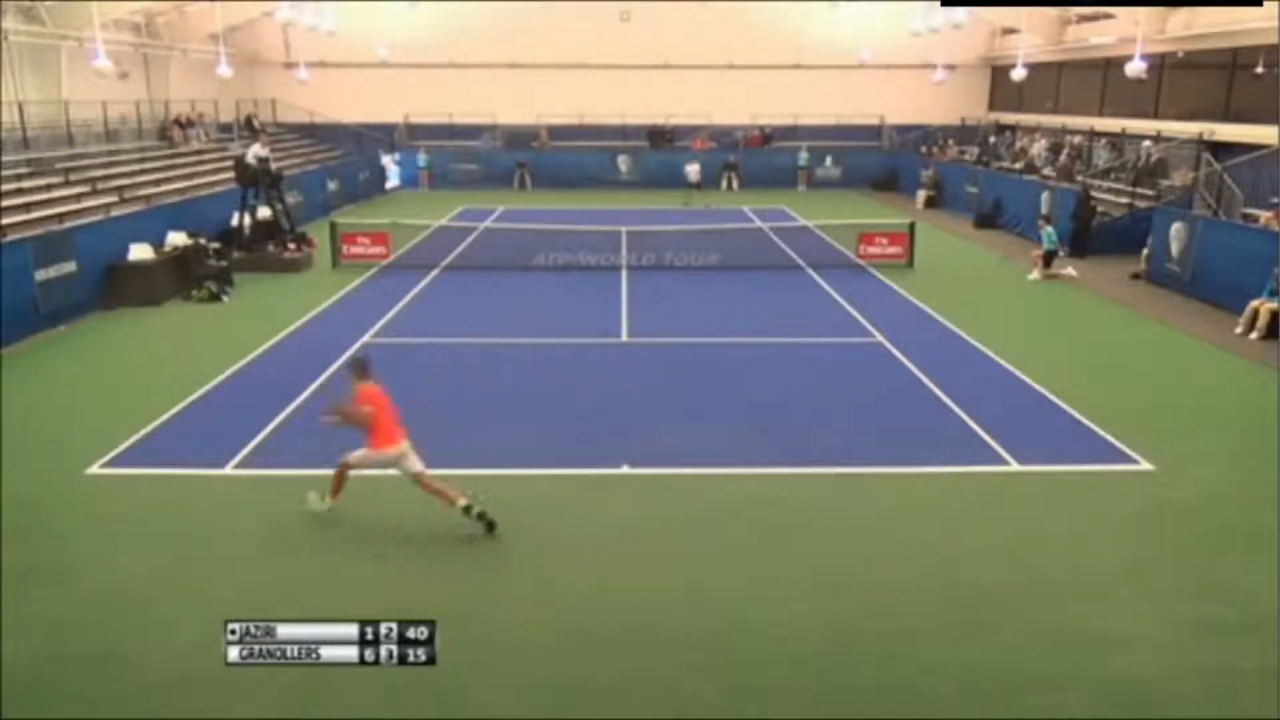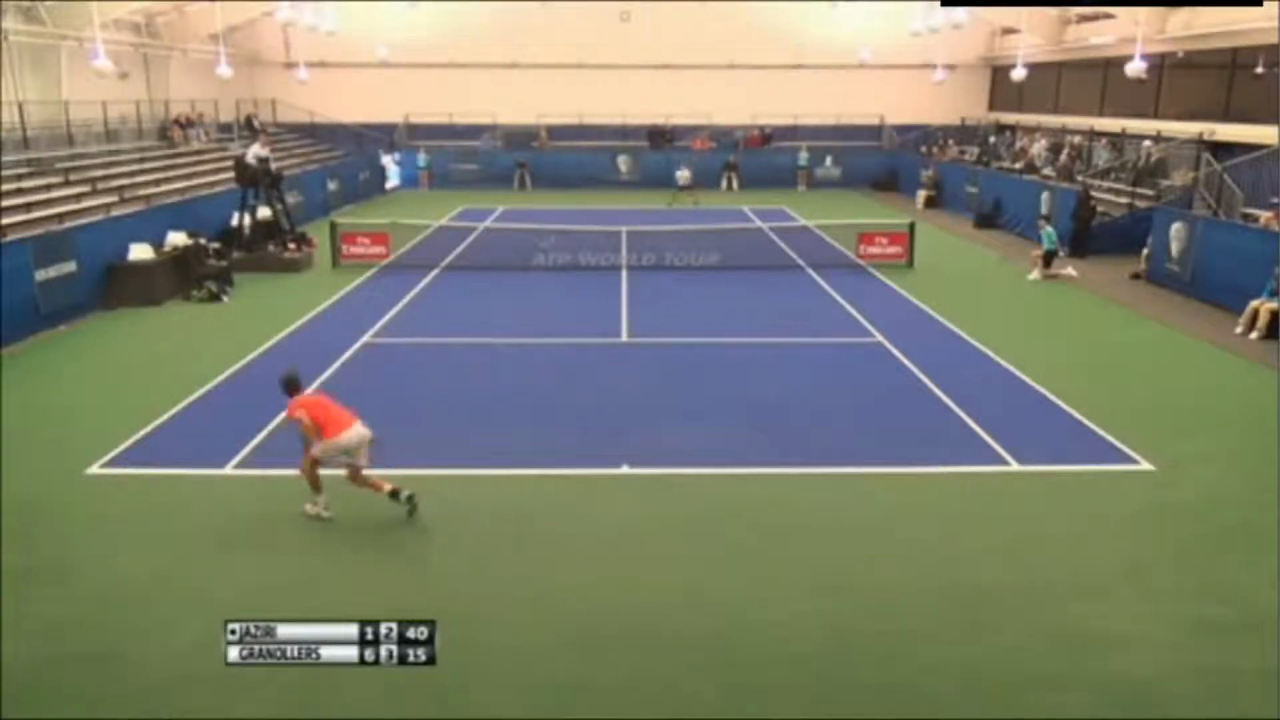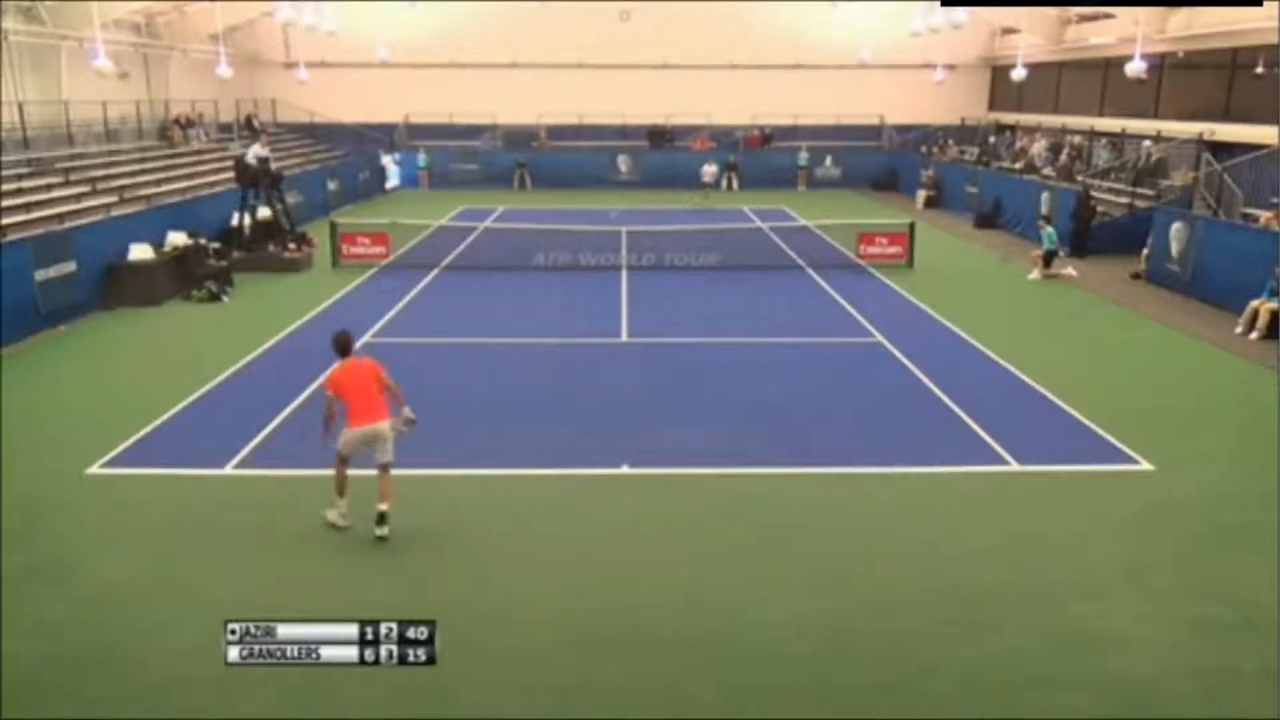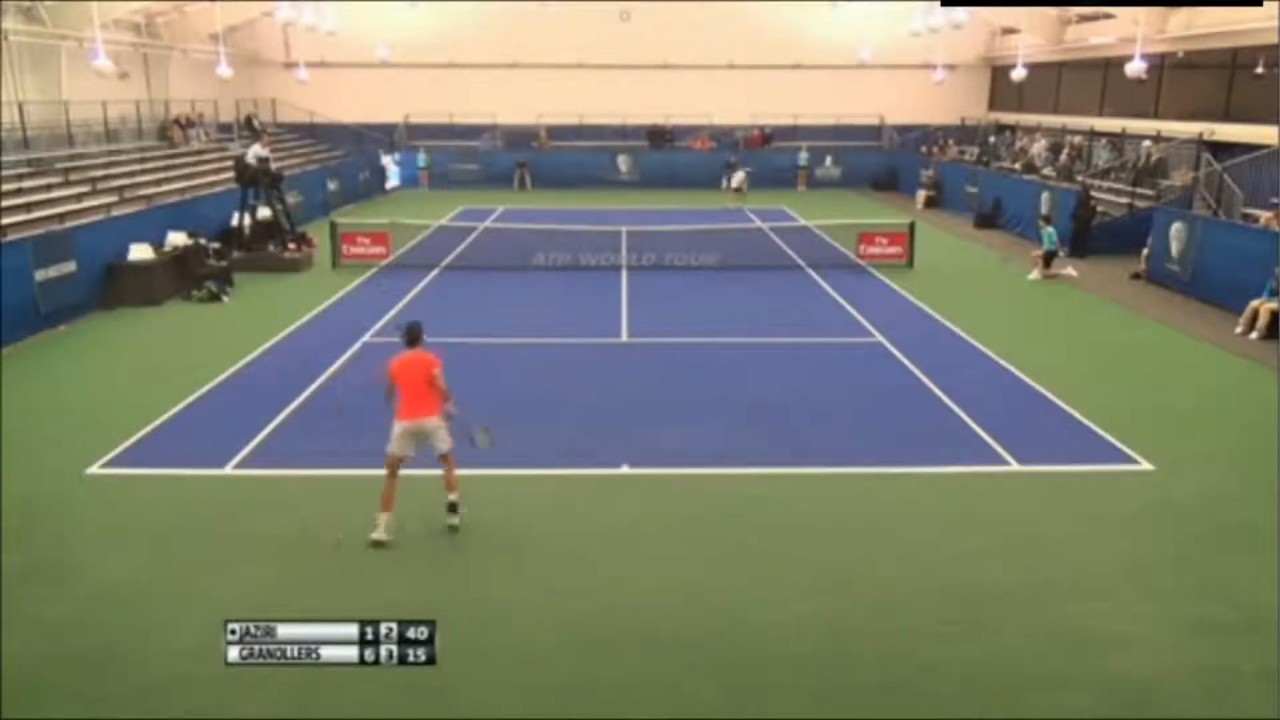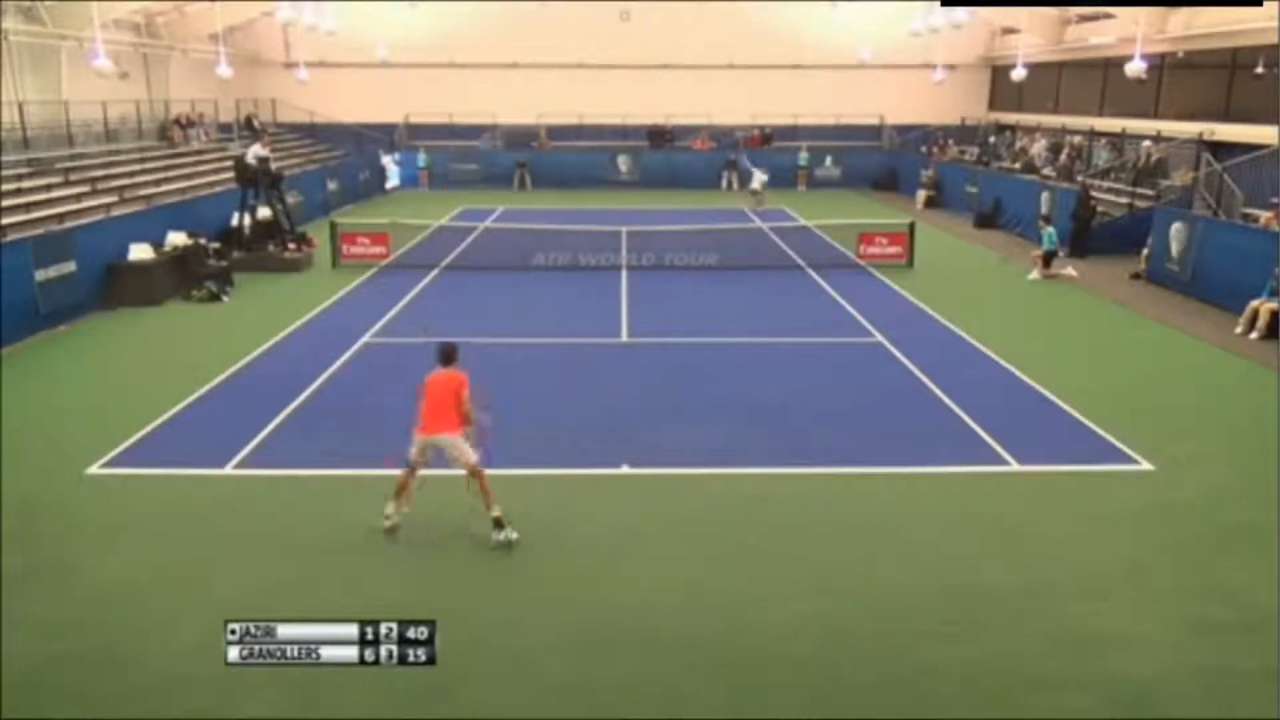
dt=0.5s
person 1, frame 1
left shoulder: (362, 392)
right shoulder: (373, 389)
left elbow: (366, 423)
left wrist: (340, 415)
right wrist: (341, 414)
left hip: (381, 449)
right hip: (400, 444)
left knee: (343, 465)
right knee: (427, 483)
left ankle: (327, 502)
right ankle: (472, 511)
person 1, frame 2
left shoulder: (293, 407)
right shoulder: (318, 397)
left elbow: (307, 426)
right elbow: (346, 412)
left wrist: (307, 458)
right wrist: (368, 432)
left hip: (339, 438)
right hip: (359, 430)
left knee: (310, 465)
right knee: (356, 477)
left ankle: (320, 506)
right ankle: (398, 493)
person 1, frame 3
left shoulder: (333, 377)
right shoulder: (370, 363)
left elbow: (330, 412)
right elbow: (391, 388)
left wrist: (327, 429)
right wrist: (405, 410)
left hip: (357, 428)
right hip: (382, 424)
left knee: (341, 463)
right knee: (384, 471)
left ankle: (340, 513)
right ankle: (382, 520)
person 1, frame 4
left shoulder: (395, 363)
right shoulder: (431, 359)
left elbow: (390, 396)
right elbow: (442, 388)
right wrist: (448, 406)
left hip: (404, 422)
right hip: (431, 419)
left knee: (391, 473)
right knee: (448, 460)
left ankle: (382, 528)
right ankle: (452, 512)
person 1, frame 5
left shoulder: (429, 379)
right shoulder: (461, 378)
right elbow: (466, 411)
right wrist: (467, 428)
left hip: (423, 433)
right hip: (449, 434)
left knee: (410, 469)
right knee: (479, 476)
left ankle: (391, 515)
right ankle: (499, 528)
